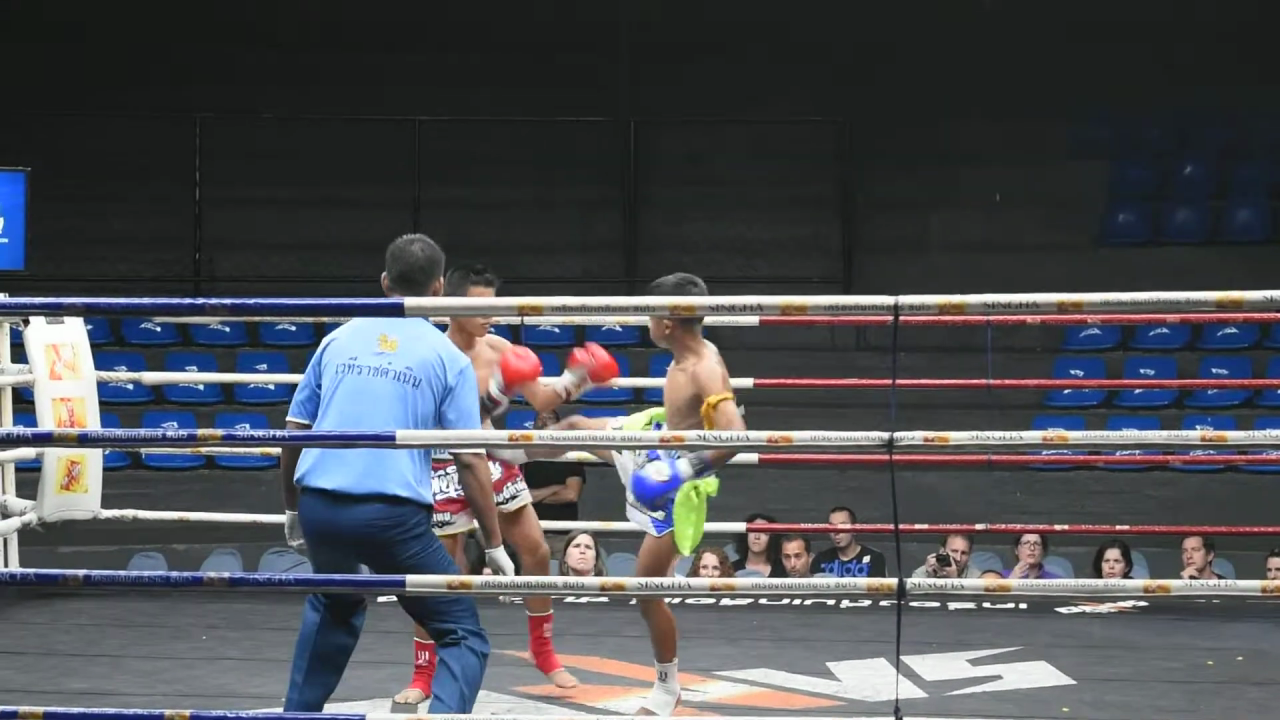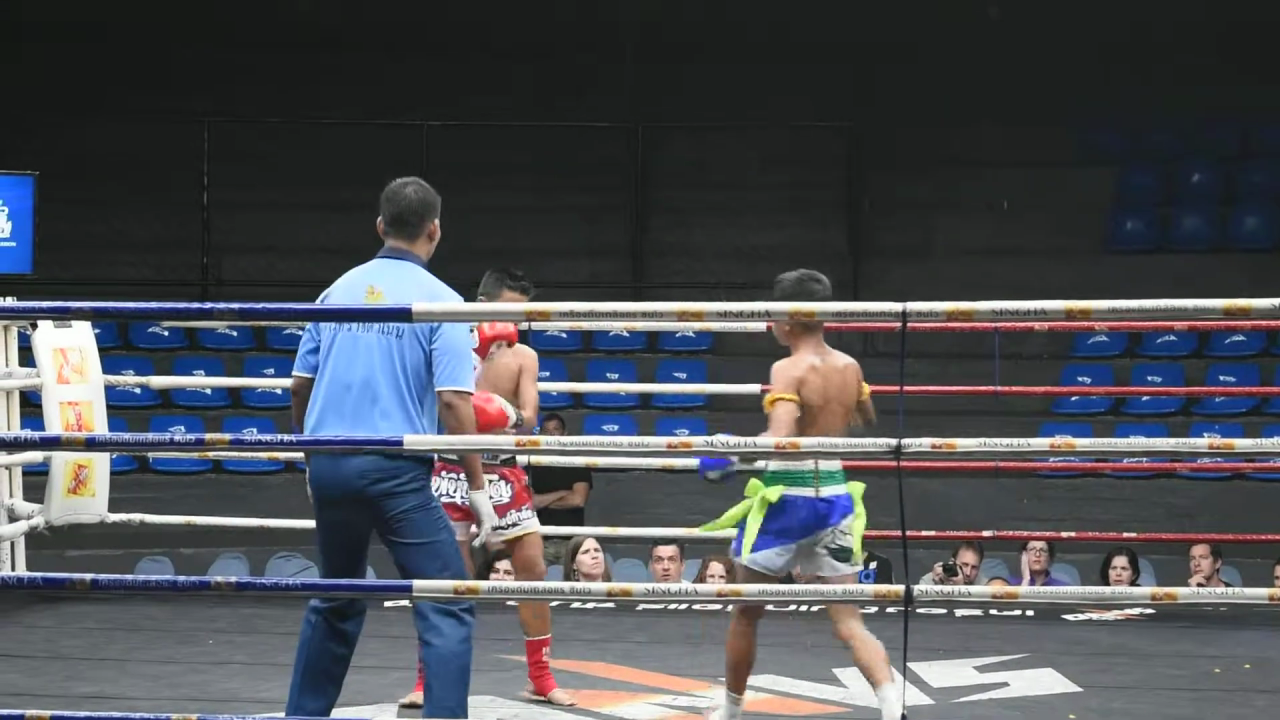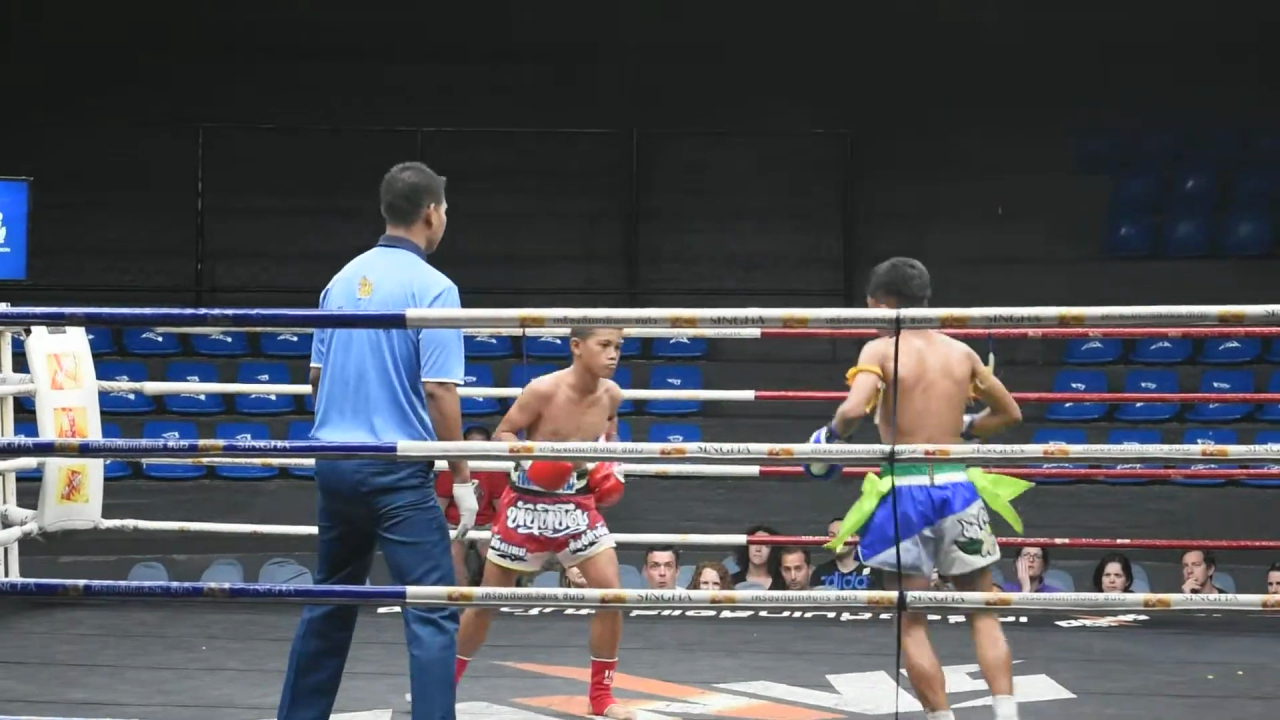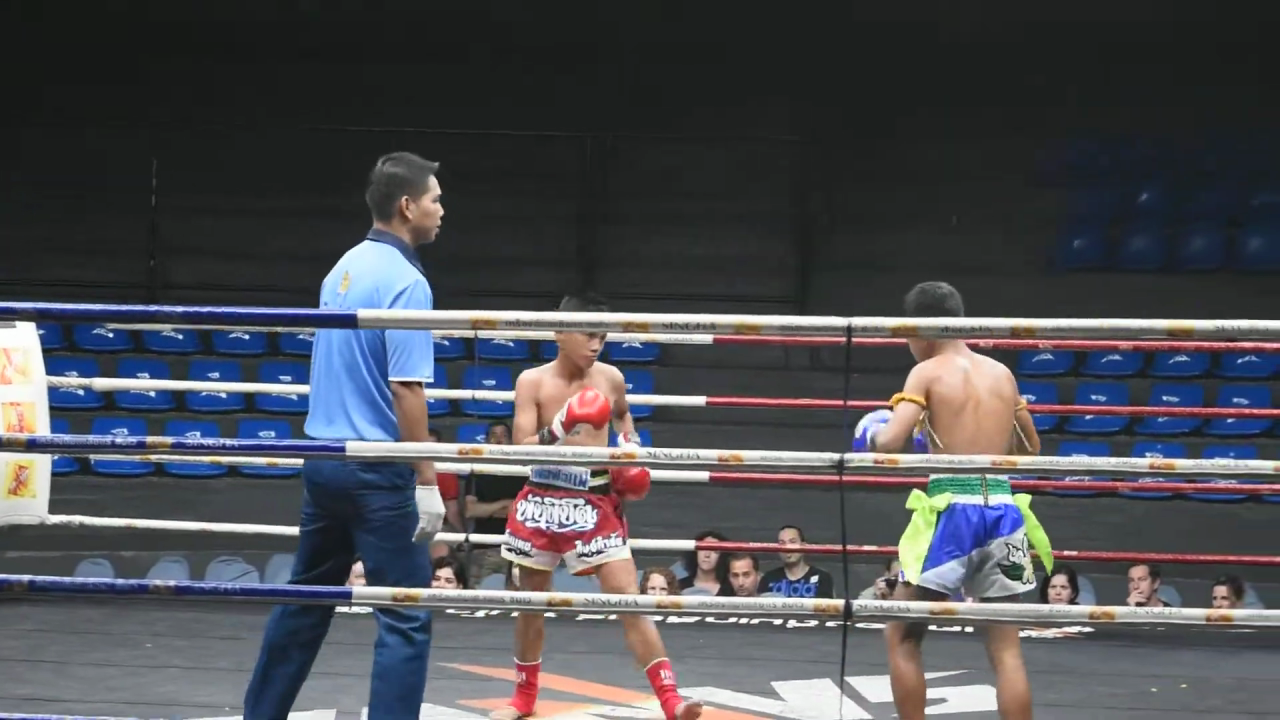
dt=0.4s
person 1, frame 1
left shoulder: (339, 338)
right shoulder: (448, 356)
left elbow: (293, 433)
right elbow: (469, 459)
left wrist: (292, 508)
right wrist: (494, 544)
left hip: (320, 507)
right hip: (393, 514)
left knee: (333, 605)
right knee: (463, 635)
left ankle: (298, 712)
person 1, frame 2
left shoulder: (337, 290)
right shoulder: (440, 300)
left elbow: (300, 387)
right elbow: (454, 403)
left wrist: (312, 459)
right wrist: (478, 488)
left hip: (330, 468)
right hip: (394, 473)
left knee: (335, 602)
right knee: (447, 611)
person 1, frame 3
left shoulder: (342, 279)
right shoulder: (433, 287)
left elbow: (317, 376)
right elbow: (439, 392)
right wrist: (462, 478)
left hip: (335, 463)
right hip: (396, 470)
left knee: (329, 603)
right knee: (431, 612)
person 1, frame 4
left shoulder: (342, 269)
right shoulder: (406, 282)
right elbow: (407, 391)
right wrist: (427, 483)
left hip: (322, 458)
right hip: (376, 469)
left knee: (306, 599)
right knee: (405, 617)
person 2, frame 1
left shoulder: (704, 372)
right shoulder: (694, 352)
left elbow: (733, 437)
left wrist: (683, 469)
left hip: (673, 481)
right hip: (659, 451)
left knee: (648, 591)
right knee: (574, 426)
left ankle: (667, 687)
person 2, frame 2
left shoulder: (789, 370)
right shoulder: (849, 367)
left elbow: (779, 441)
right elbow: (865, 423)
left wrist: (729, 455)
left hip: (787, 499)
right hip: (835, 496)
left knee: (746, 611)
right knee: (847, 620)
person 2, frame 3
left shoulder: (878, 351)
right shoulder: (961, 352)
left elbow: (855, 409)
right elbow: (1010, 413)
left wrist: (829, 439)
left hip: (906, 493)
right hip: (958, 489)
left knee: (912, 624)
right knee: (983, 617)
person 2, frame 4
left shoulder: (927, 373)
right shoulder: (1002, 373)
left elbow: (891, 441)
right elbow: (1030, 447)
left wrist: (870, 438)
left hip: (952, 511)
right hip: (1003, 510)
left knee: (903, 637)
right knee: (1005, 647)
person 3, frame 1
left shoulder: (501, 348)
left elbow: (542, 401)
left wrist: (577, 380)
right wrist: (495, 390)
left hip: (492, 464)
right hip: (445, 471)
left knee: (538, 554)
left ankle: (544, 653)
right ankle: (423, 676)
person 3, frame 2
left shoulder: (525, 356)
left elbow: (528, 419)
left wrist: (506, 413)
right wrist: (478, 348)
left hip: (503, 477)
right hip: (451, 475)
left knee: (533, 571)
left ankle: (541, 678)
right ankle: (426, 680)
person 3, frame 3
left shoulder: (611, 394)
right shoulder: (542, 390)
right elbow: (499, 438)
left wrist: (610, 463)
right wrist: (526, 460)
left hip: (578, 505)
right hip: (529, 504)
left knee: (609, 594)
person 3, frame 4
left shoulder: (610, 378)
right shoulder: (532, 382)
left elbow: (623, 416)
right elbow: (522, 446)
left wrist: (632, 448)
right wrist: (562, 426)
left hip: (595, 503)
right hip: (542, 501)
left knee: (629, 601)
